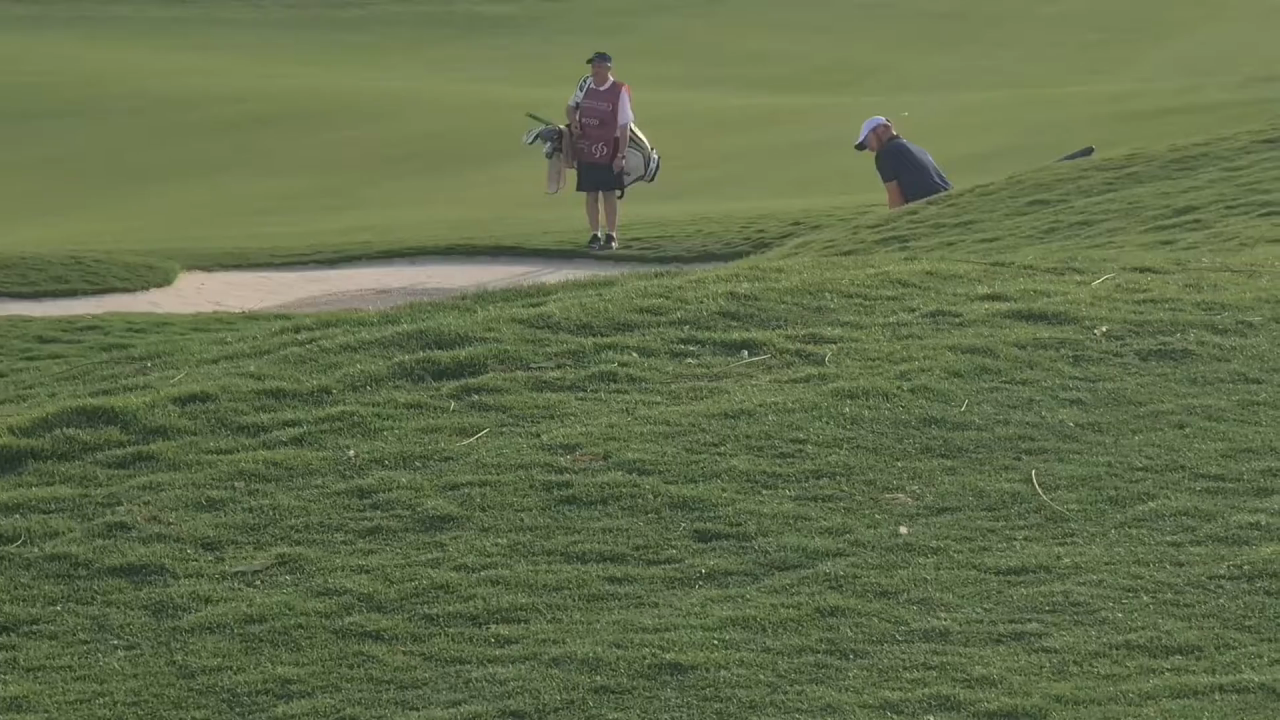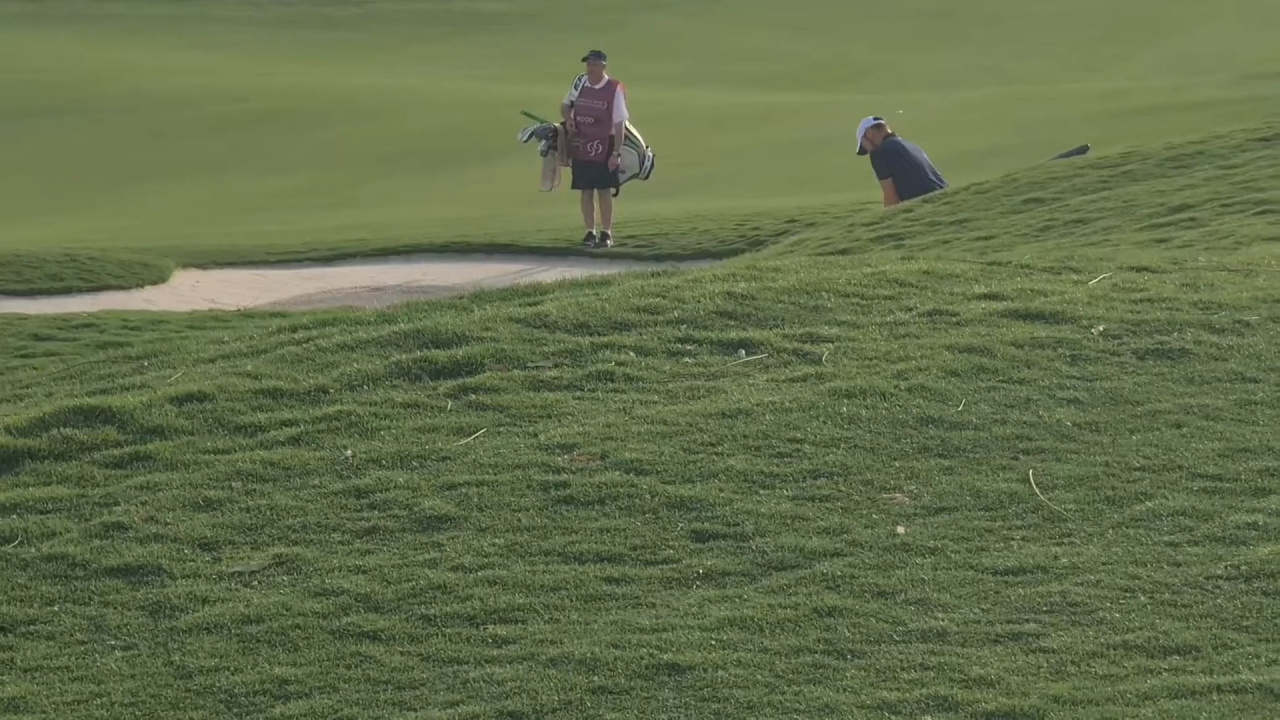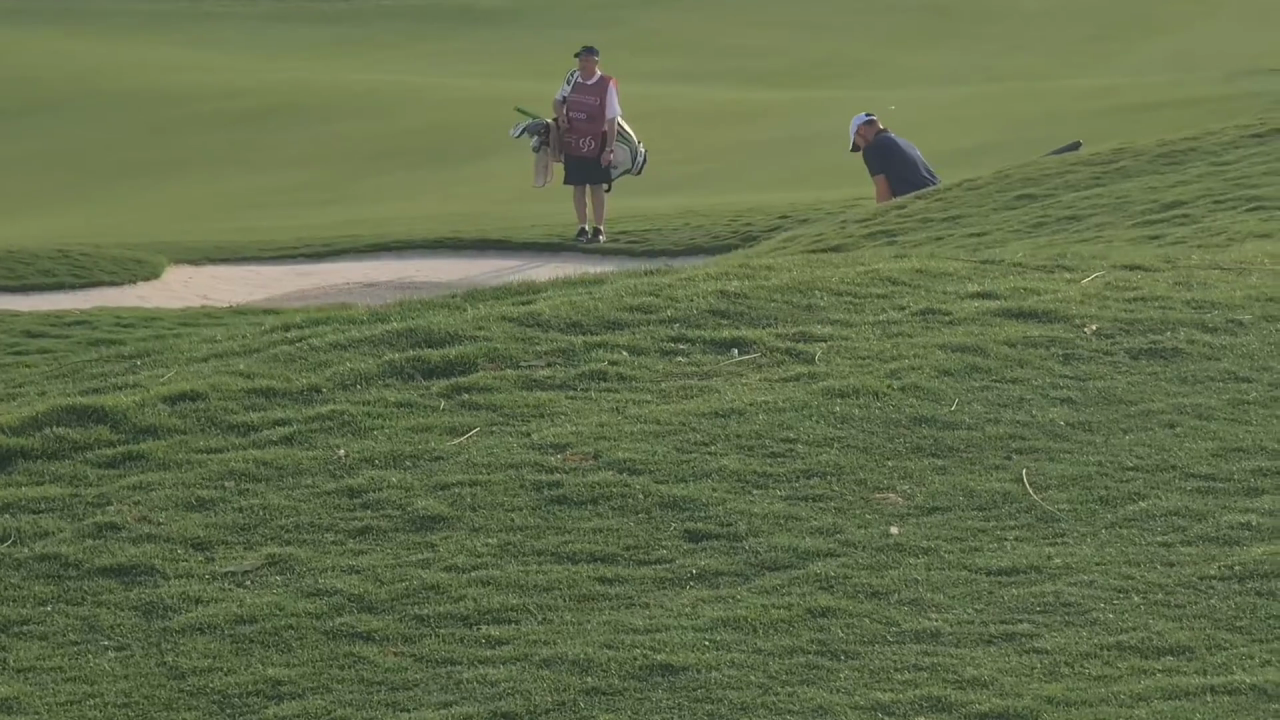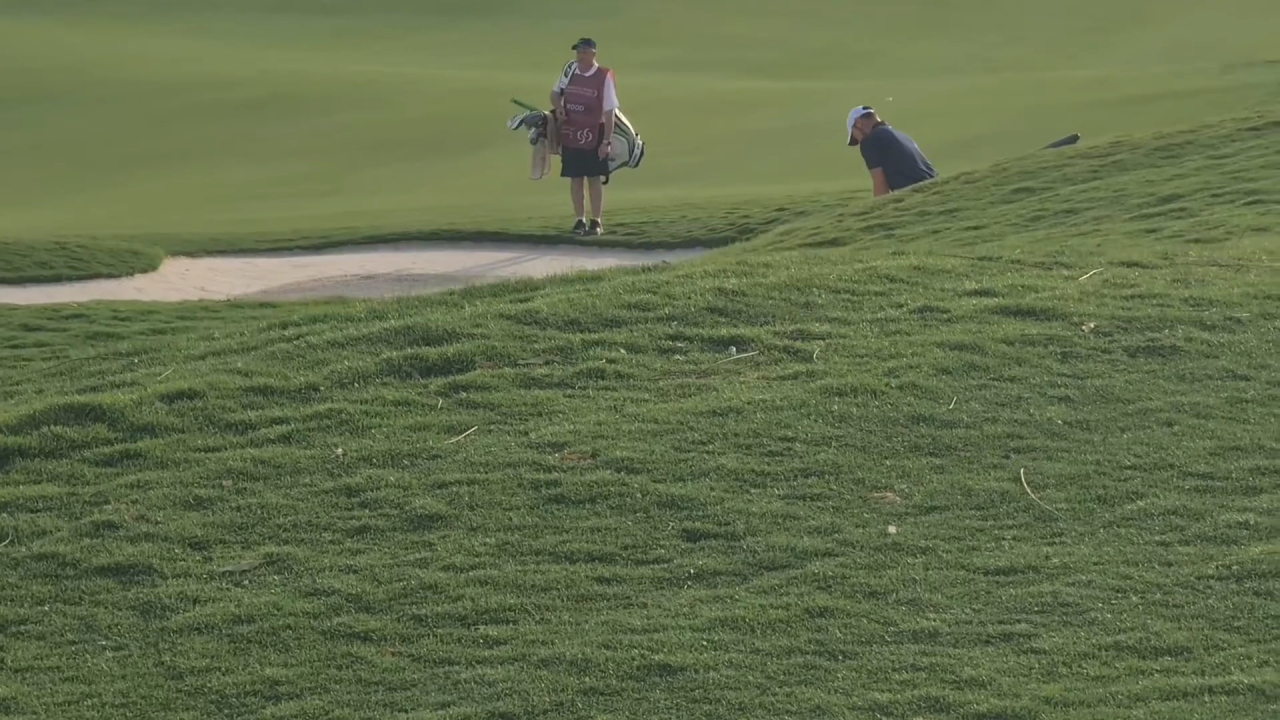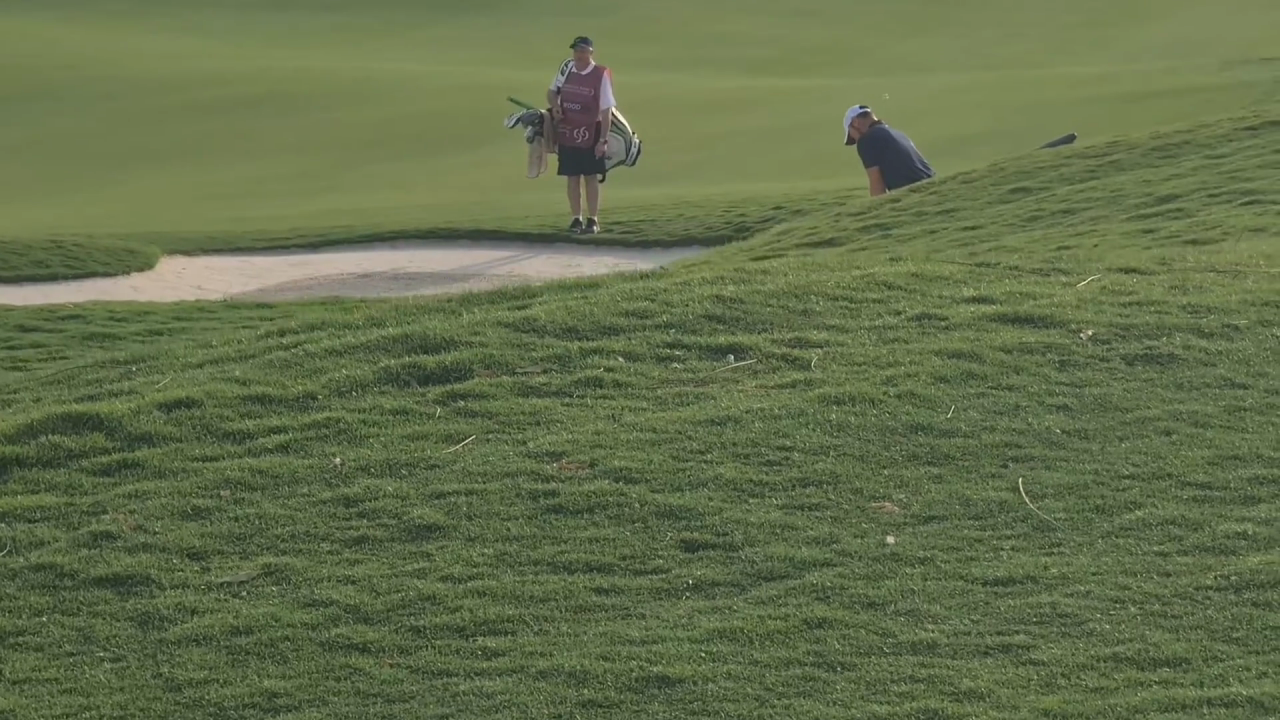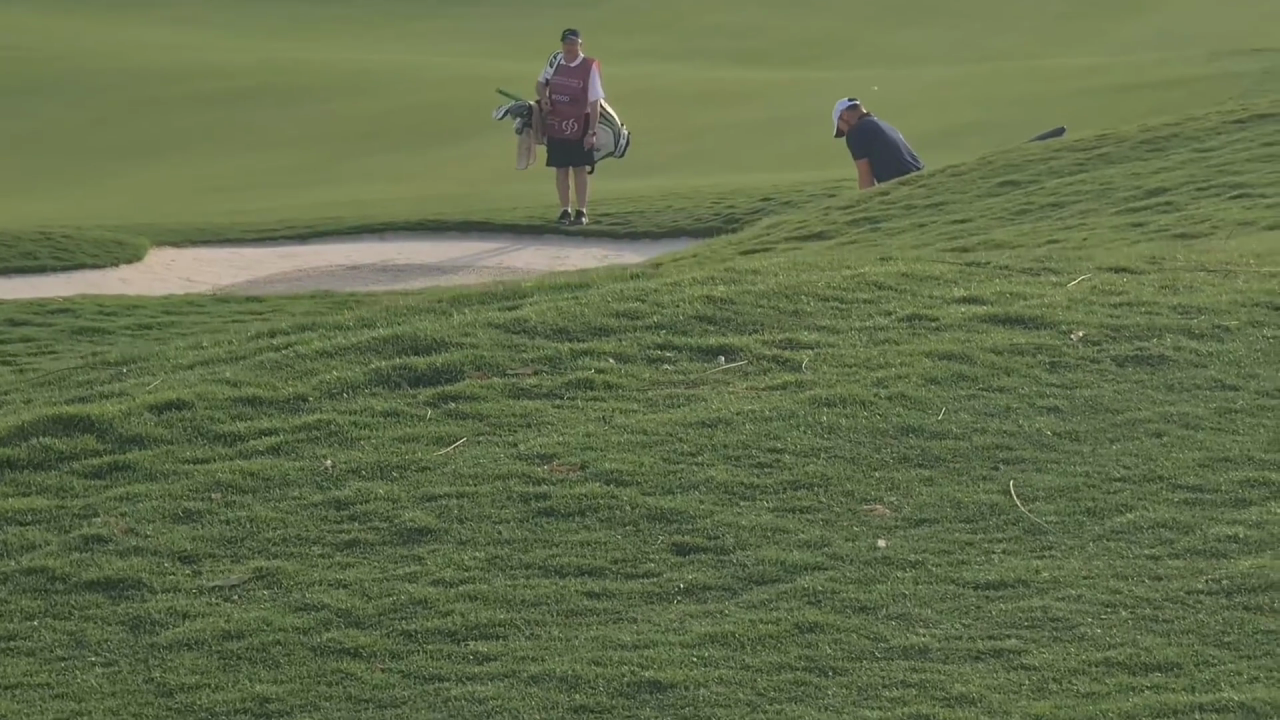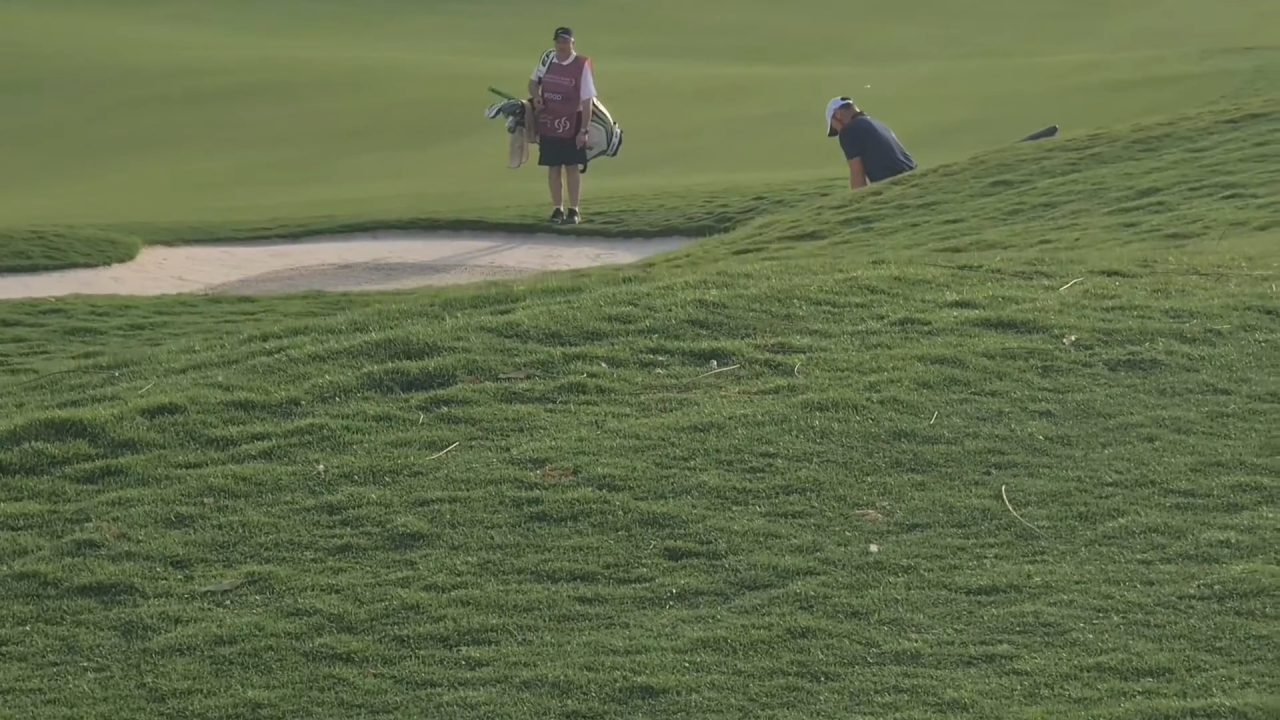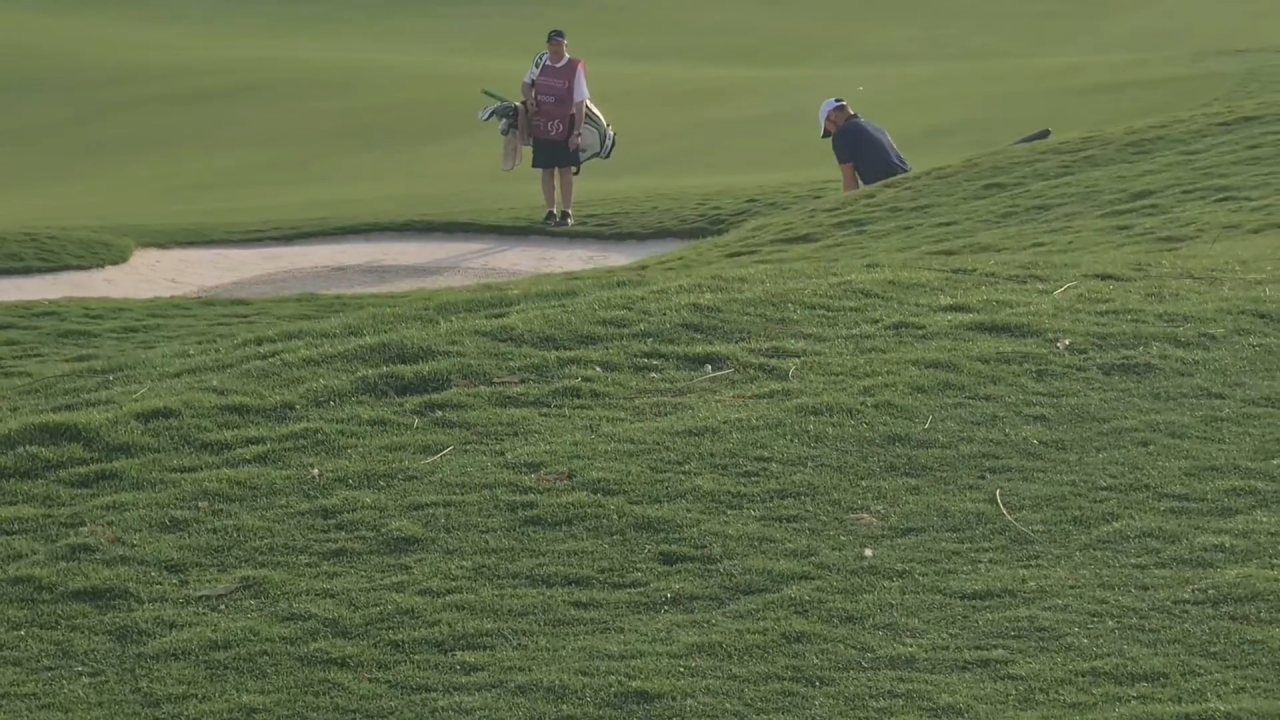
dt=0.2s
person 1, frame 1
left shoulder: (619, 90)
right shoulder: (585, 84)
left elbow: (624, 125)
right elbow: (571, 107)
left wrist: (621, 155)
right wrist: (573, 121)
left hip: (608, 149)
right hip: (585, 148)
left knee: (609, 193)
right knee: (591, 193)
left ankle: (611, 236)
right ankle: (595, 234)
person 1, frame 2
left shoulder: (614, 88)
right shoulder: (580, 82)
left elbow: (619, 123)
right elbow: (566, 105)
left wrist: (616, 153)
right wrist: (568, 119)
left hip: (603, 147)
right hip: (580, 146)
left knee: (604, 191)
right knee: (586, 191)
left ankle: (606, 233)
right ankle: (590, 232)
person 1, frame 3
left shoulder: (607, 84)
right shoulder: (572, 78)
left elbow: (612, 119)
right elbow: (558, 101)
left wrist: (609, 149)
right wrist: (560, 115)
left hip: (595, 143)
right hip: (572, 142)
left knee: (596, 187)
right knee: (578, 187)
left ankle: (599, 229)
right ankle: (583, 228)
person 1, frame 4
left shoulder: (605, 76)
right shoulder: (570, 69)
left elbow: (609, 111)
right elbow: (556, 92)
left wrist: (606, 141)
right wrist: (558, 107)
left hip: (593, 135)
right hip: (570, 134)
left knee: (594, 179)
right knee: (575, 179)
left ankle: (596, 221)
right ankle: (580, 220)
person 1, frame 5
left shoulder: (601, 74)
right shoulder: (566, 68)
left elbow: (606, 110)
right elbow: (552, 91)
left wrist: (603, 140)
right wrist: (554, 105)
left hip: (590, 134)
right hip: (566, 132)
left knee: (591, 177)
right knee: (572, 177)
left ankle: (593, 220)
right ankle: (576, 218)
person 1, frame 6
left shoulder: (590, 66)
right shoulder: (555, 60)
left elbow: (595, 101)
right elbow: (541, 83)
left wrist: (592, 131)
right wrist: (543, 97)
left hip: (578, 125)
right hip: (555, 124)
left knee: (579, 169)
right knee: (561, 169)
left ankle: (581, 211)
right ankle: (565, 210)
person 1, frame 7
left shoulder: (582, 65)
right shoulder: (547, 58)
left elbow: (587, 100)
right elbow: (533, 81)
left wrist: (584, 130)
right wrist: (536, 95)
left hip: (571, 124)
right hip: (547, 122)
left knee: (572, 168)
right knee: (553, 167)
left ankle: (574, 210)
right ankle: (558, 209)
person 1, frame 8
left shoulder: (575, 66)
right shoulder: (540, 61)
left elbow: (580, 102)
right elbow: (527, 83)
left wrist: (577, 132)
right wrist: (529, 98)
left hip: (564, 126)
right hip: (541, 125)
left knee: (565, 170)
right knee: (546, 170)
left ankle: (567, 212)
right ankle: (550, 211)
